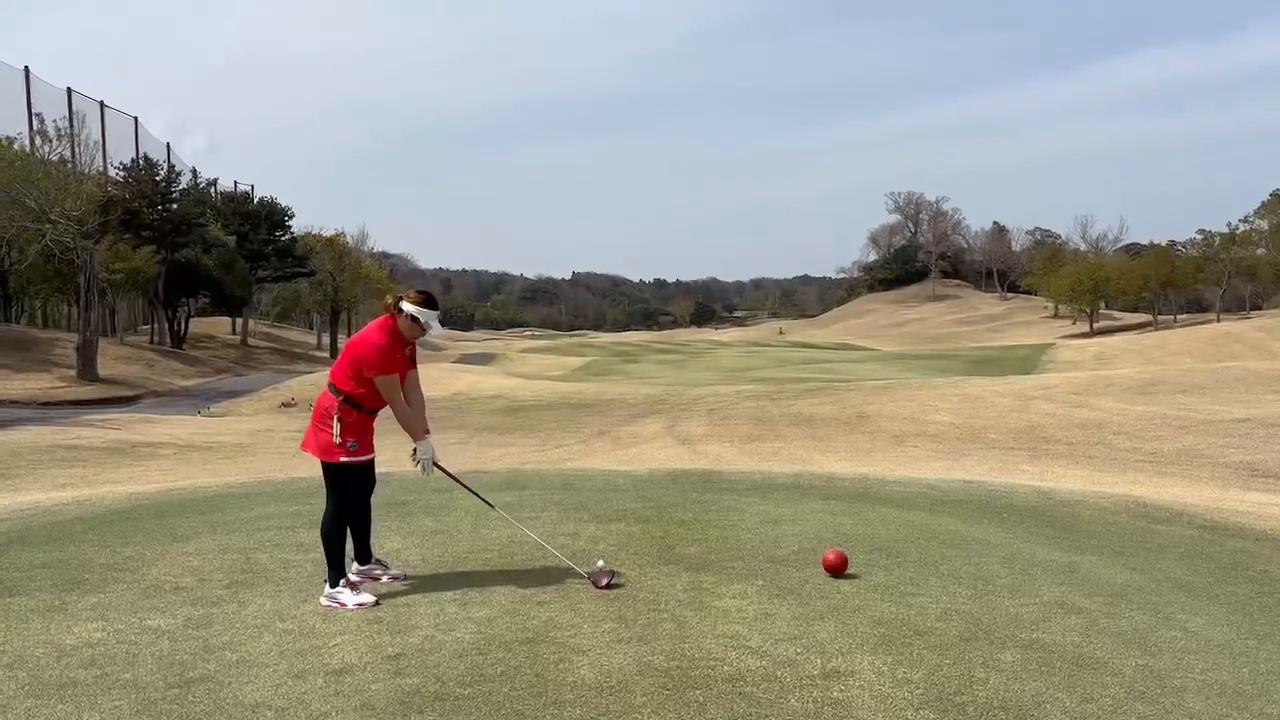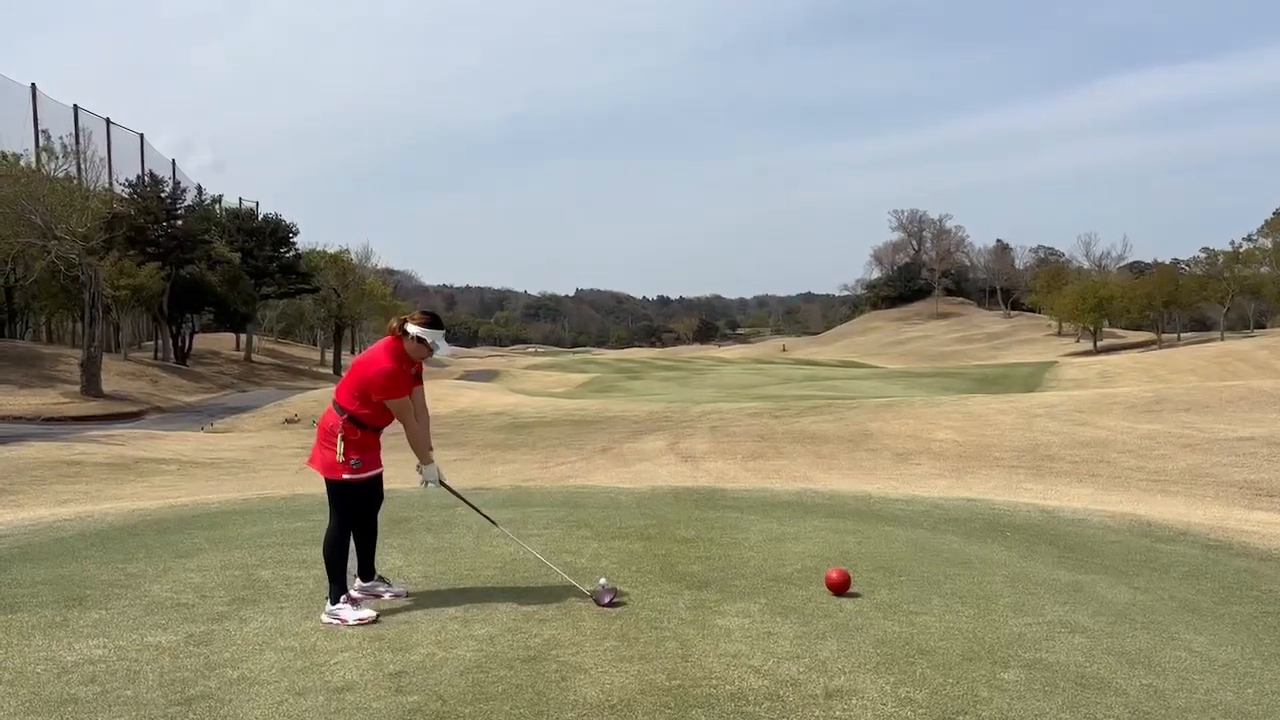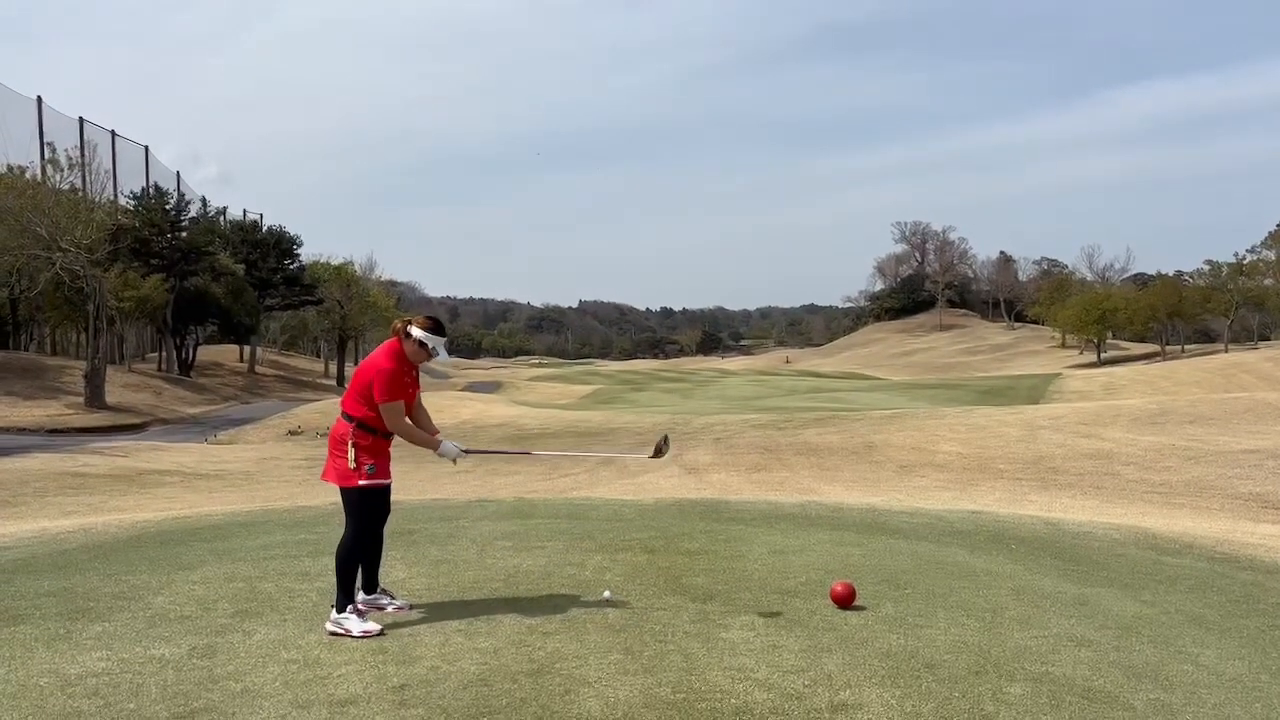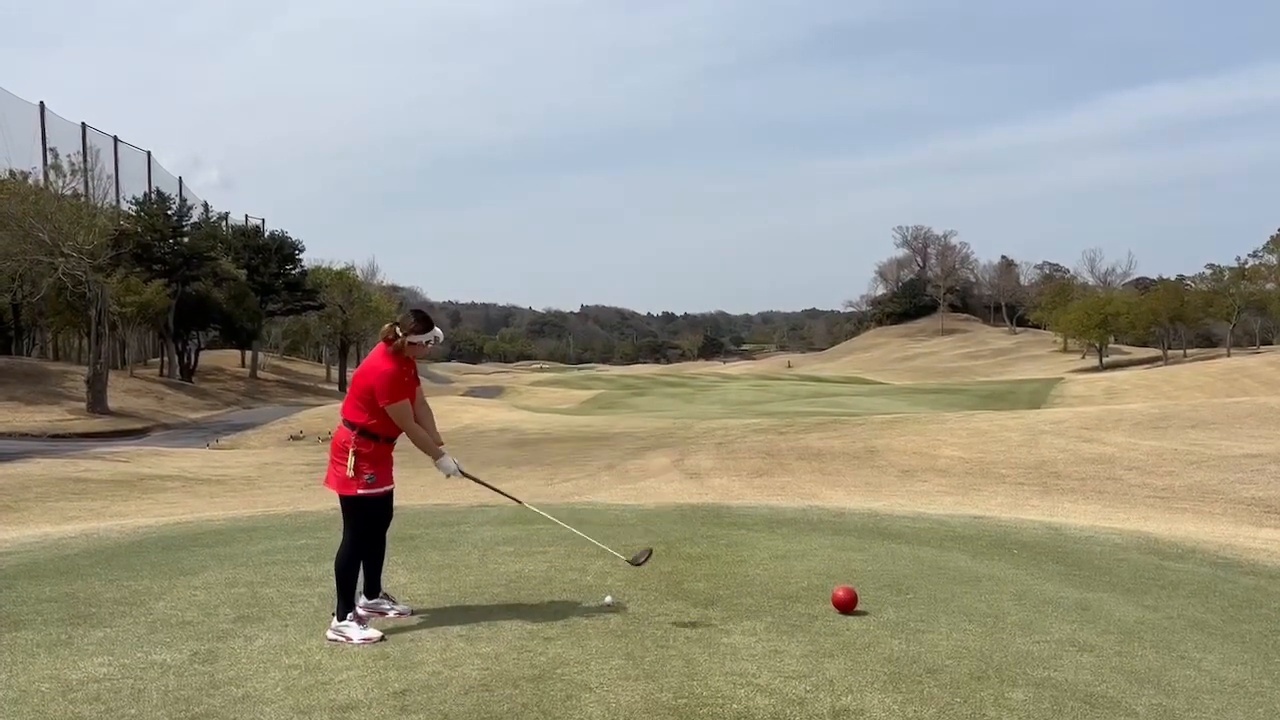
dt=0.7s
person 1, frame 1
left shoulder: (404, 339)
right shoulder: (378, 343)
left elbow: (413, 392)
right elbow: (396, 403)
left wrist: (424, 437)
right wrist: (420, 442)
left hip: (358, 421)
right hip: (338, 421)
left knee: (362, 493)
right knee: (340, 500)
left ankle: (363, 563)
right ankle: (335, 585)
person 1, frame 2
left shoulder: (409, 357)
right shoulder: (385, 367)
left elbow: (420, 410)
right elbow: (409, 422)
left wrist: (428, 456)
right wrist: (427, 464)
left hip: (364, 436)
right hip: (343, 438)
left knee: (369, 508)
right knee: (344, 517)
left ankle: (366, 580)
right ankle: (336, 602)
person 1, frame 3
left shoulder: (406, 361)
right shoulder: (385, 367)
left elbow: (415, 408)
right elbow: (396, 424)
left wrist: (440, 439)
right wrist: (437, 446)
left hip: (373, 446)
right hip: (355, 447)
left knee: (377, 519)
right knee: (358, 525)
left ankle: (370, 592)
right ankle: (341, 611)
person 1, frame 4
left shoulder: (403, 359)
right shoulder: (385, 370)
left elbow: (420, 407)
right elbow: (408, 425)
left wrist: (440, 447)
right wrist: (439, 456)
left hip: (376, 451)
right hip: (357, 453)
left knee: (379, 524)
right knee: (357, 533)
left ankle: (372, 597)
right ankle: (343, 619)
